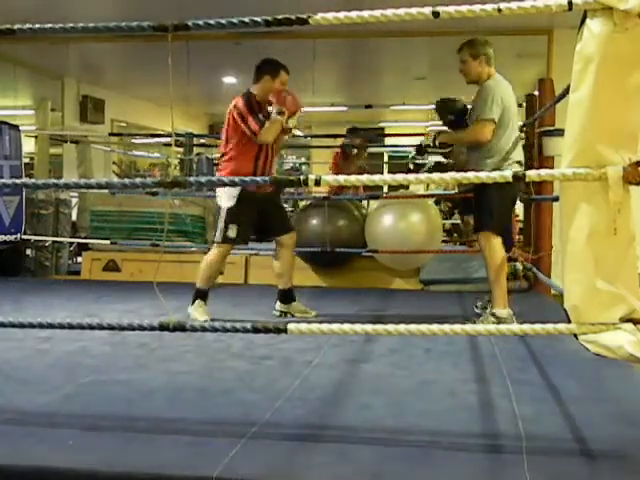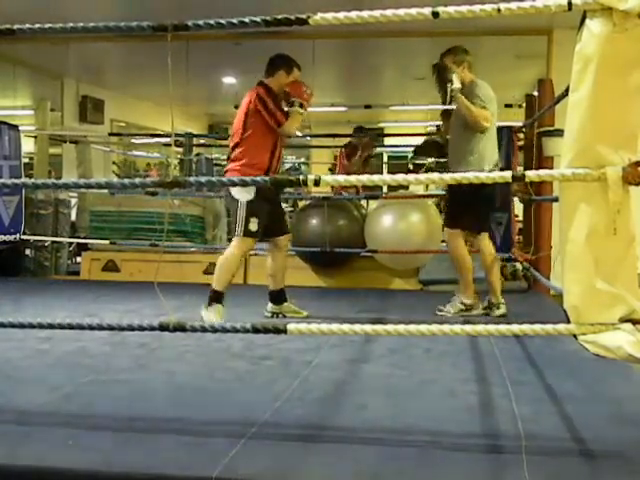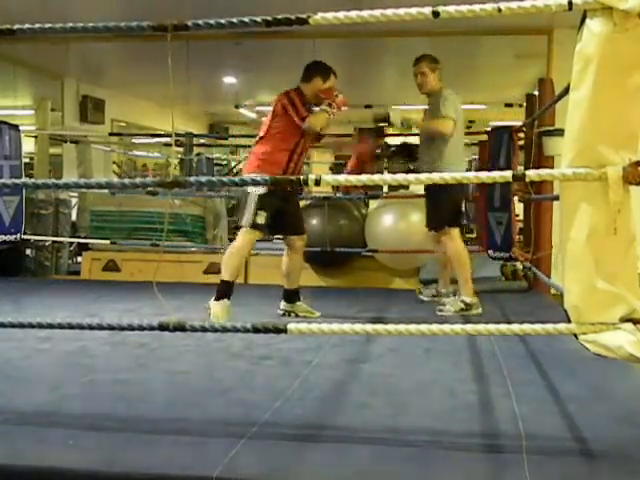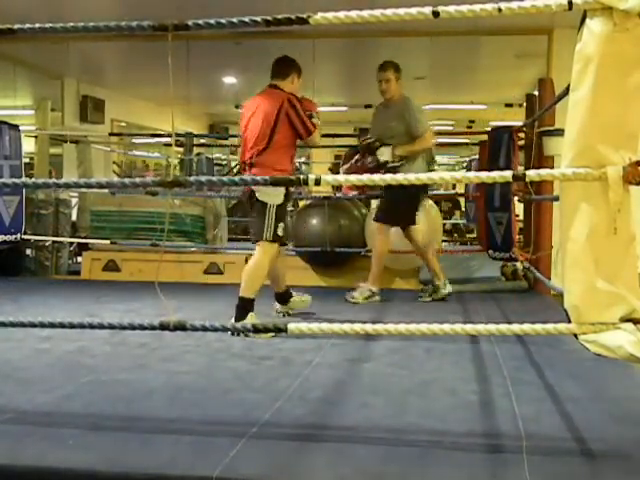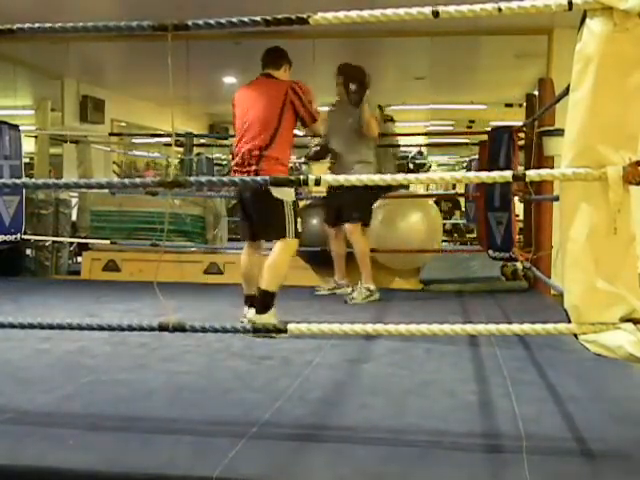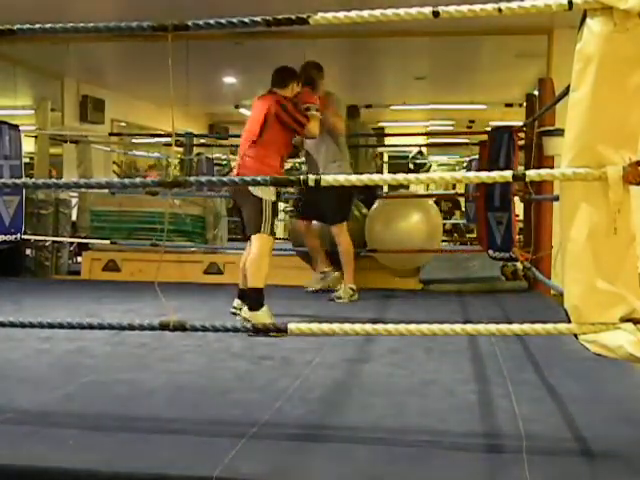
dt=0.5s
person 1, frame 1
left shoulder: (263, 109)
right shoulder: (242, 105)
left elbow: (273, 149)
right elbow: (264, 138)
left wrist: (285, 124)
right wrist: (281, 113)
left hip: (263, 189)
right hip: (238, 188)
left knee: (287, 239)
right knee: (223, 246)
left ankle: (285, 301)
right ankle: (198, 302)
person 1, frame 2
left shoulder: (269, 99)
right shoulder: (261, 95)
left elbow: (281, 132)
right elbow: (289, 129)
left wrist: (295, 104)
right wrist: (299, 102)
left hip: (265, 182)
right hip: (247, 180)
left knee: (281, 241)
right knee: (244, 242)
left ankle: (277, 302)
right ankle: (213, 303)
person 1, frame 3
left shoulder: (306, 107)
right shoulder: (290, 98)
left elbow: (317, 136)
right elbow: (312, 125)
right wrist: (331, 105)
left hip: (285, 183)
right hip: (263, 176)
left knee: (297, 241)
right knee: (249, 235)
left ankle: (290, 301)
right ankle: (221, 298)
person 1, frame 4
left shoulder: (251, 103)
right shoulder: (288, 101)
right elbow: (313, 139)
right wrist: (312, 114)
left hip: (254, 179)
left knee: (274, 246)
right knee: (267, 248)
left ankle: (284, 299)
right ankle: (242, 316)
person 1, frame 5
left shoulder: (242, 94)
right shoulder: (289, 89)
right elbow: (316, 127)
right wrist: (306, 101)
left hip: (242, 175)
right hip: (270, 175)
left knee: (253, 243)
right knee: (286, 242)
left ankle: (252, 307)
right ankle: (262, 311)
person 1, frame 6
left shoulder: (262, 102)
right shoulder: (281, 103)
right elbow: (312, 130)
right wrist: (312, 111)
left hip: (243, 179)
right hip: (258, 178)
left knee: (255, 241)
right knee: (262, 240)
left ankle: (242, 299)
right ankle: (255, 307)
person 2, frame 1
left shoulder: (491, 88)
right shoulder: (496, 87)
left elbow: (482, 133)
left wrist: (446, 137)
right wrist: (456, 136)
left hip: (496, 174)
right hip: (499, 174)
left knee: (488, 237)
right knee: (494, 238)
left ankle: (500, 310)
right ankle: (497, 301)
person 2, frame 2
left shoulder: (479, 90)
right shoulder: (466, 93)
left elbow: (484, 122)
left wrist: (457, 96)
left hip: (474, 175)
right hip: (470, 175)
left knee: (454, 234)
right knee: (481, 237)
left ankle: (467, 298)
right ankle: (496, 300)
person 2, frame 3
left shoulder: (445, 97)
right shoulder: (435, 101)
left elbow: (444, 127)
left wrist: (409, 122)
left knee: (450, 234)
right knee: (440, 233)
left ankle: (468, 298)
right ankle: (442, 287)
person 2, frame 4
left shoulder: (409, 108)
right shoulder: (380, 110)
left elbow: (428, 141)
right elbow: (373, 140)
left wrist: (396, 153)
left knee: (380, 228)
right knee: (410, 232)
left ankle: (372, 287)
right ankle: (440, 282)
person 2, frame 5
left shoulder: (364, 107)
right shoulder: (334, 110)
left elbow: (373, 134)
left wrist: (362, 103)
left hip: (360, 176)
right hip: (337, 177)
left knee: (353, 229)
right knee: (333, 229)
left ankle: (368, 286)
right ankle: (340, 280)
person 2, frame 6
left shoulder: (331, 101)
left elbow: (339, 129)
left wrist: (320, 103)
left hip: (336, 174)
right hip: (313, 175)
left knee: (338, 229)
right knee: (302, 224)
left ankle: (349, 285)
right ankle: (324, 270)
